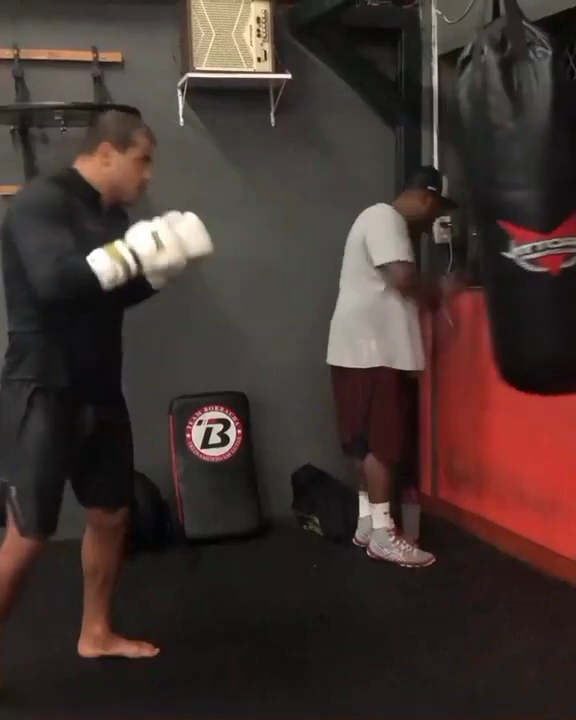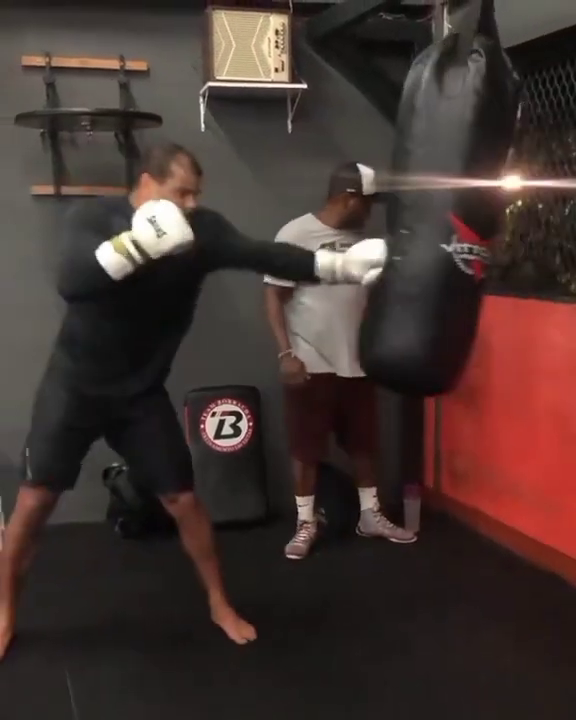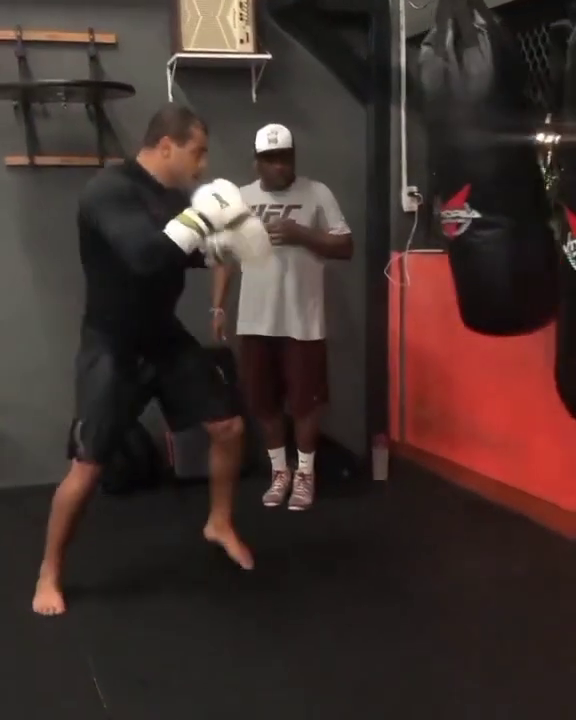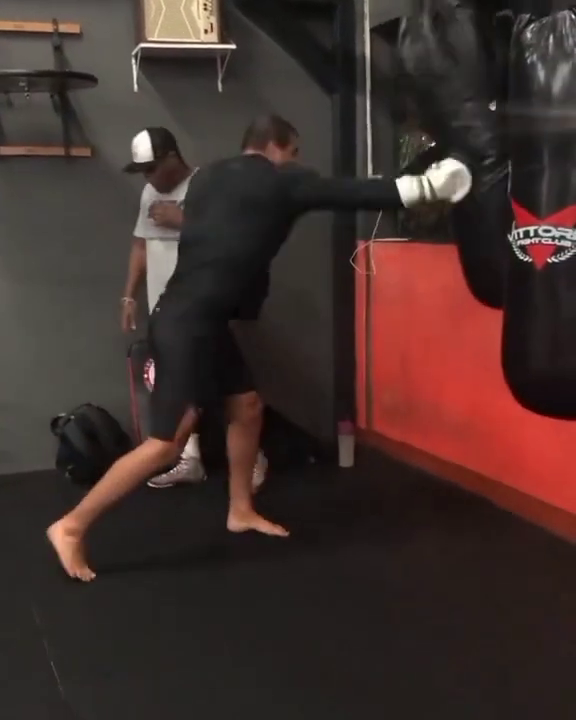
dt=1s
person 1, frame 1
left shoulder: (110, 212)
right elbow: (55, 282)
left wrist: (162, 261)
right wrist: (135, 251)
left hip: (98, 389)
left knee: (110, 516)
left ankle: (96, 632)
person 1, frame 2
left shoulder: (202, 230)
right shoulder: (93, 218)
left elbow: (267, 255)
right elbow: (74, 283)
left wrist: (345, 264)
right wrist: (138, 240)
left hip: (140, 392)
right hip: (73, 382)
left knee: (183, 503)
left ankle: (220, 605)
person 1, frame 3
left shoulder: (170, 192)
right shoulder: (109, 190)
right elbow: (146, 256)
left wrist: (222, 242)
right wrist: (201, 216)
left hip: (165, 336)
right hip: (111, 347)
left knee: (229, 427)
right knee: (88, 468)
left ankle: (220, 524)
right ankle: (50, 573)
person 1, frame 4
left shoulder: (208, 178)
right shoulder: (275, 182)
right elbow: (356, 192)
right wrist: (430, 184)
left hip: (198, 320)
right hip: (187, 324)
left knee: (247, 410)
right knee: (165, 444)
left ankle: (241, 512)
right ankle: (71, 527)
person 2, frame 1
left shoulder: (390, 222)
right shoulder: (384, 218)
right elbow: (403, 278)
left wrist: (427, 291)
right wrist: (439, 290)
left hip: (379, 349)
right hip: (367, 351)
left knee: (372, 441)
right knee: (379, 442)
left ankle: (367, 524)
right ankle: (383, 535)
person 2, frame 2
left shoulder: (360, 237)
right shoulder: (295, 235)
right elbow: (273, 296)
right wrist: (286, 353)
left hip: (357, 361)
right hip: (311, 363)
left knee: (364, 442)
right knee: (306, 447)
left ankle: (370, 515)
right ankle: (306, 523)
person 2, frame 3
left shoulder: (317, 194)
right shoulder: (240, 198)
left elbow: (345, 247)
left wrist: (301, 234)
right wrist: (218, 307)
left hip: (302, 321)
right hip: (254, 321)
left knee: (305, 401)
right knee: (264, 402)
left ankle: (305, 474)
right ankle: (279, 472)
person 2, frame 4
right shoulder: (150, 193)
right elbow: (141, 244)
left wrist: (183, 222)
right wrist: (129, 297)
left ankle: (252, 455)
right ankle: (190, 461)
